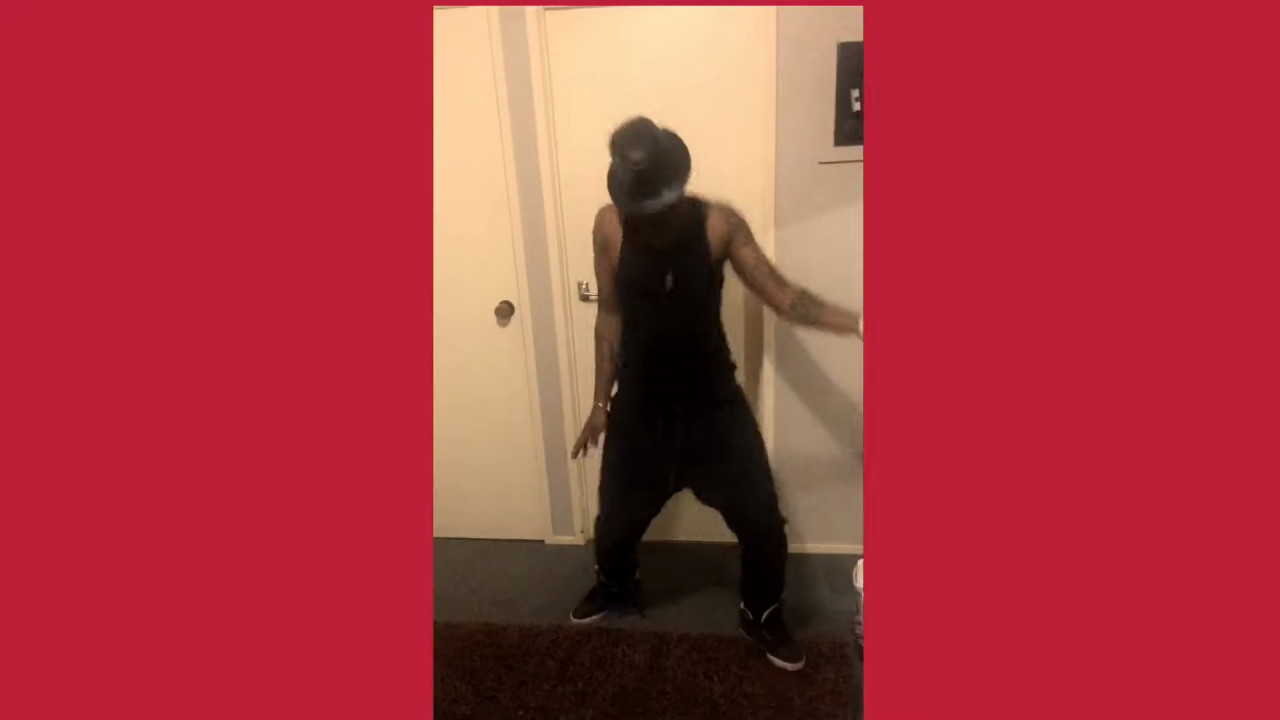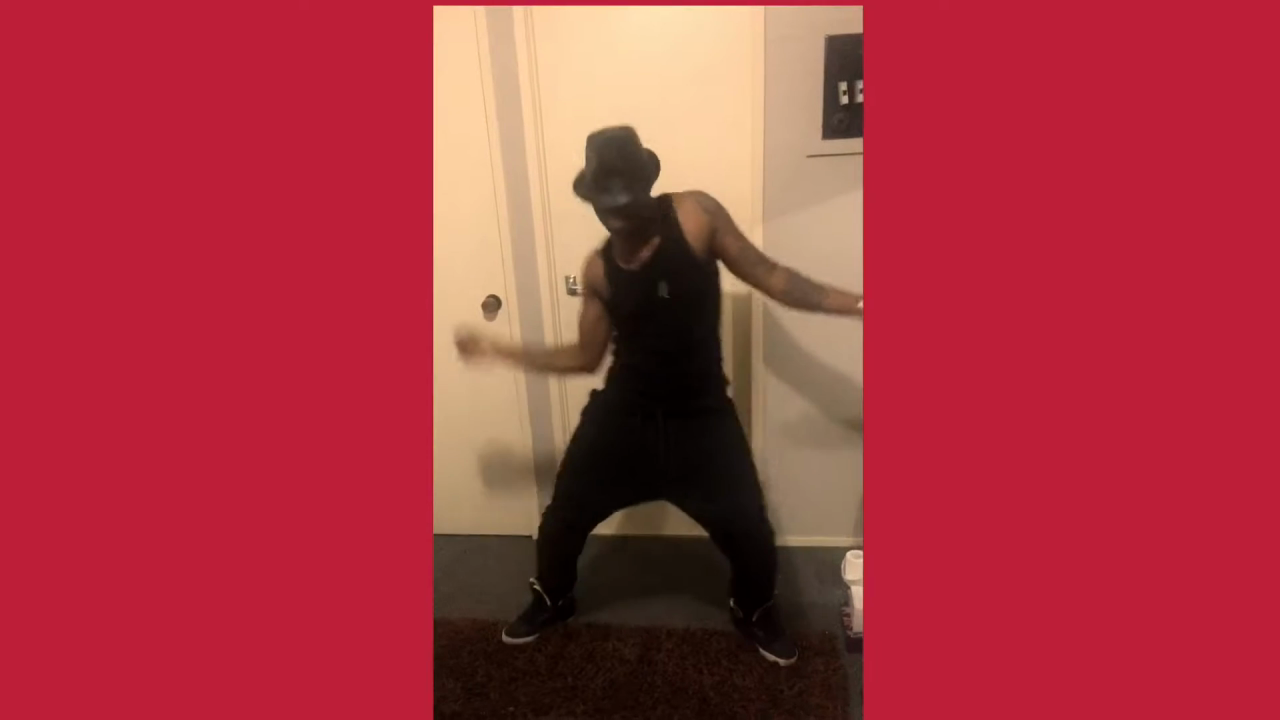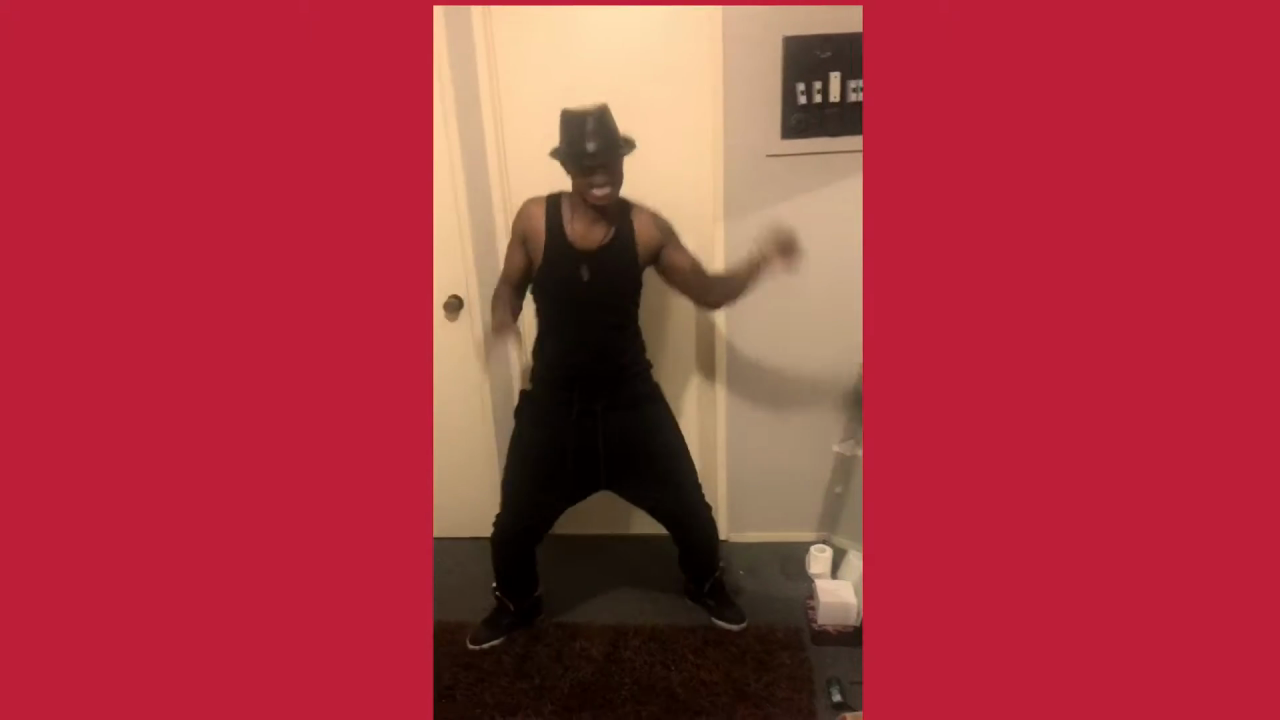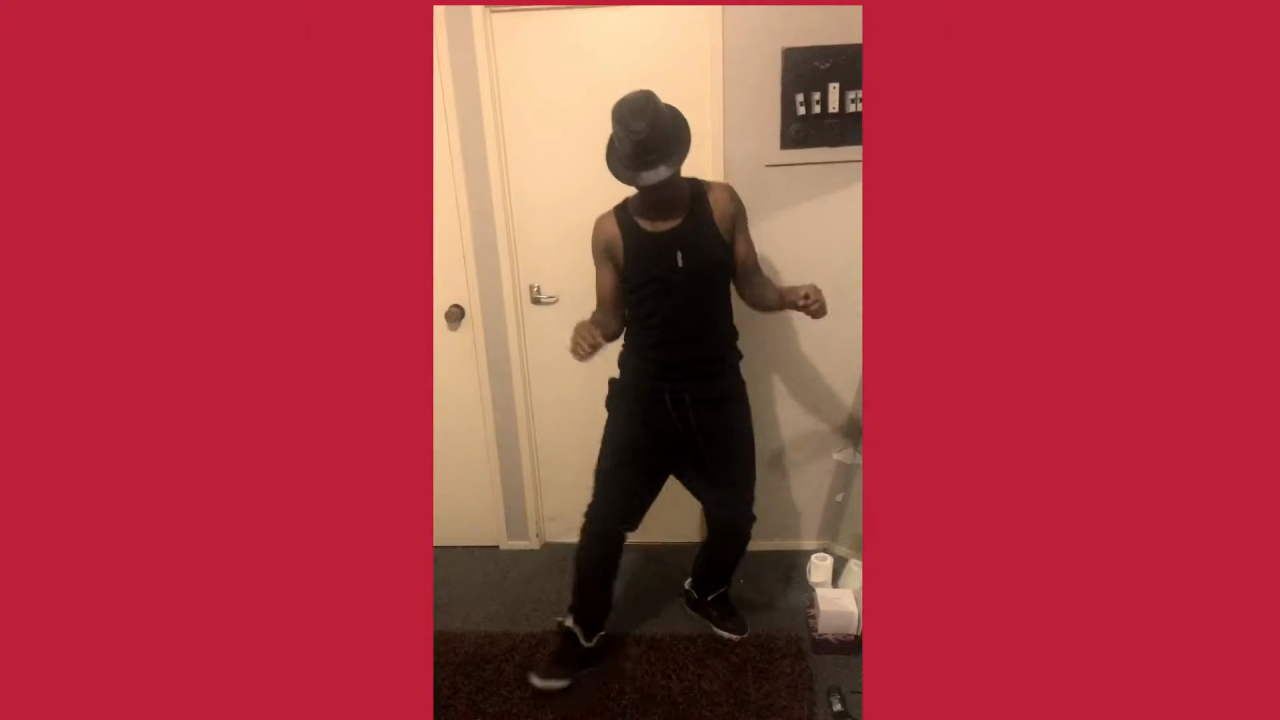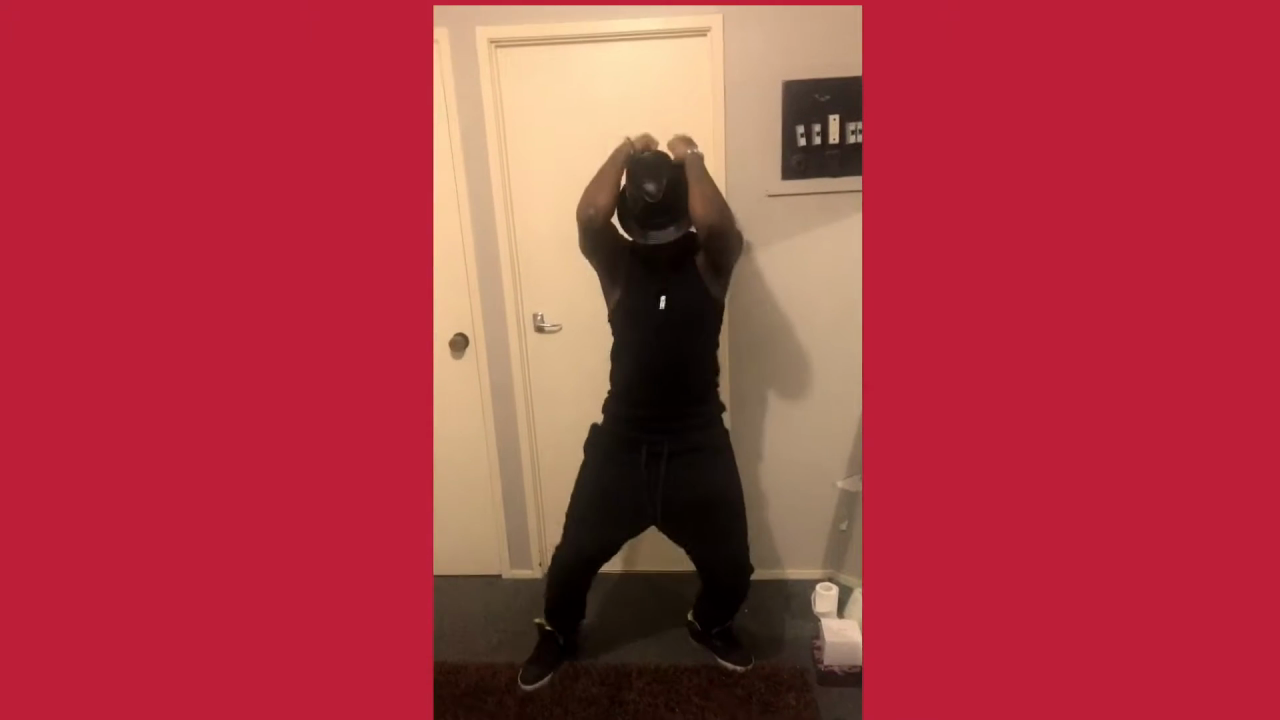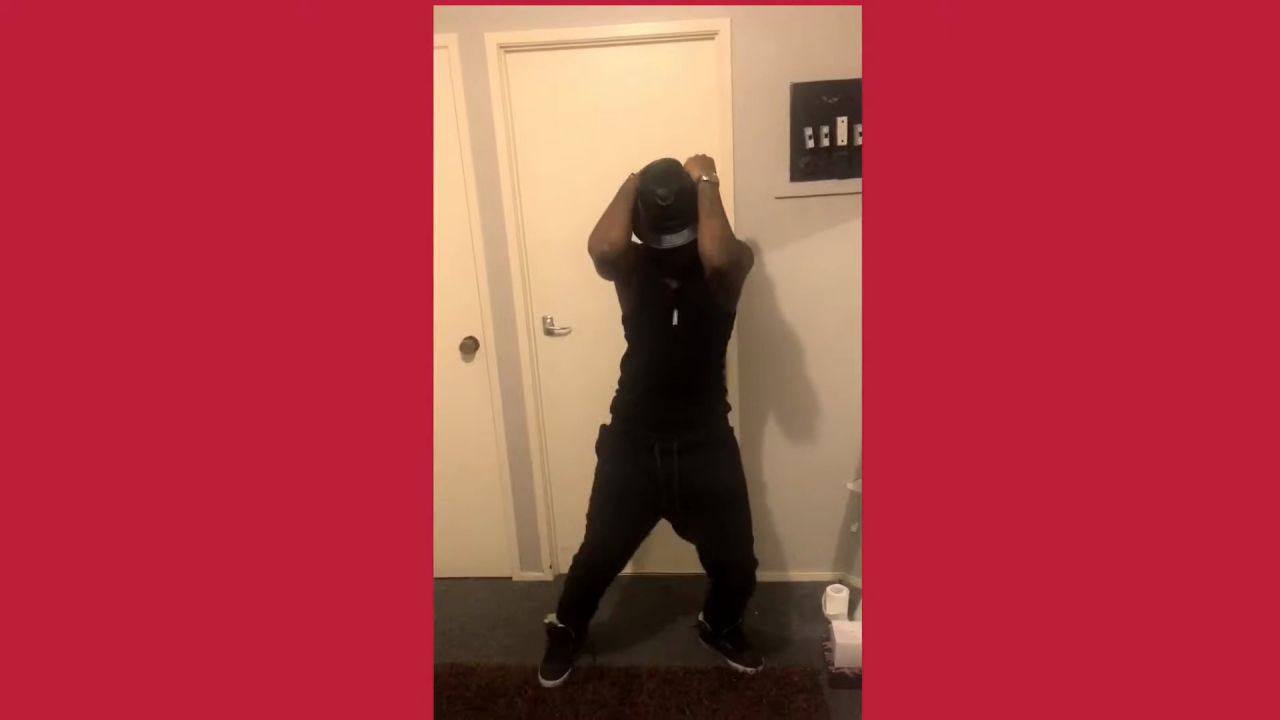
dt=0.7s
person 1, frame 1
left shoulder: (718, 224)
right shoulder: (610, 225)
left elbow: (783, 297)
right elbow: (612, 313)
left wrist: (860, 324)
right wrist: (601, 401)
left hip: (714, 407)
right hip: (640, 409)
left knee: (761, 522)
right knee: (616, 524)
left ankle: (762, 614)
right ankle: (616, 586)
person 1, frame 2
left shoulder: (697, 215)
right shoulder: (599, 268)
left elbow: (768, 277)
right elbow: (585, 356)
left wrist: (858, 304)
right wrist: (499, 350)
left hip: (702, 417)
right hip: (623, 415)
left knee: (751, 536)
right knee: (563, 519)
left ankle: (754, 612)
right ankle: (552, 600)
person 1, frame 3
left shoulder: (646, 228)
right shoulder: (536, 218)
left elbow: (706, 291)
right elbow: (511, 286)
left wrist: (759, 262)
right wrist: (502, 311)
left hip: (631, 402)
right hip: (552, 406)
left knee: (690, 514)
right knee: (517, 528)
left ankle: (706, 585)
right ankle: (514, 602)
person 1, frame 4
left shoulder: (720, 203)
right shoulder: (610, 230)
left elbow: (750, 286)
right elbow: (614, 317)
left wrist: (789, 297)
right wrist: (593, 327)
left hip: (717, 393)
right hip: (643, 395)
left knee: (733, 516)
right knee: (606, 519)
left ankle: (706, 592)
right ankle: (582, 635)
person 1, frame 5
left shoulder: (714, 260)
right shoulder: (616, 263)
left elbow: (713, 219)
right elbow: (590, 215)
left wrist: (690, 156)
right wrist: (626, 153)
left hip: (698, 447)
right hip: (621, 445)
left knee: (732, 569)
right knee: (573, 559)
left ankle: (710, 625)
right ankle: (555, 636)
person 1, frame 6
left shoulder: (731, 266)
right shoulder: (631, 266)
left elbow: (719, 254)
right elbow: (601, 246)
left wrist: (706, 181)
right wrist: (632, 185)
left hip: (706, 442)
right hip: (633, 439)
left knee: (736, 563)
right knee: (599, 555)
left ankle: (720, 626)
right ankle: (566, 630)
